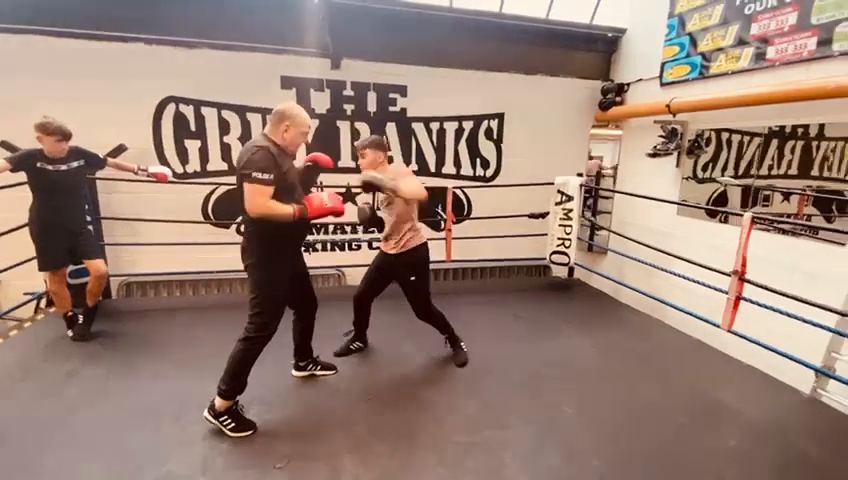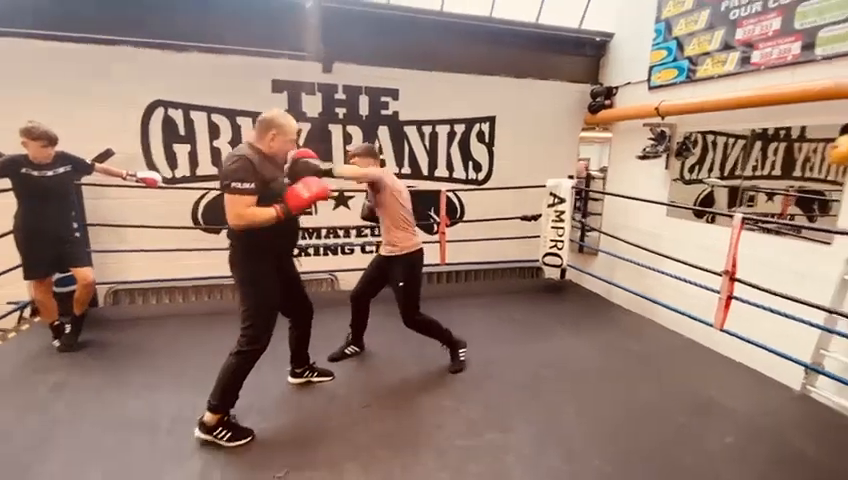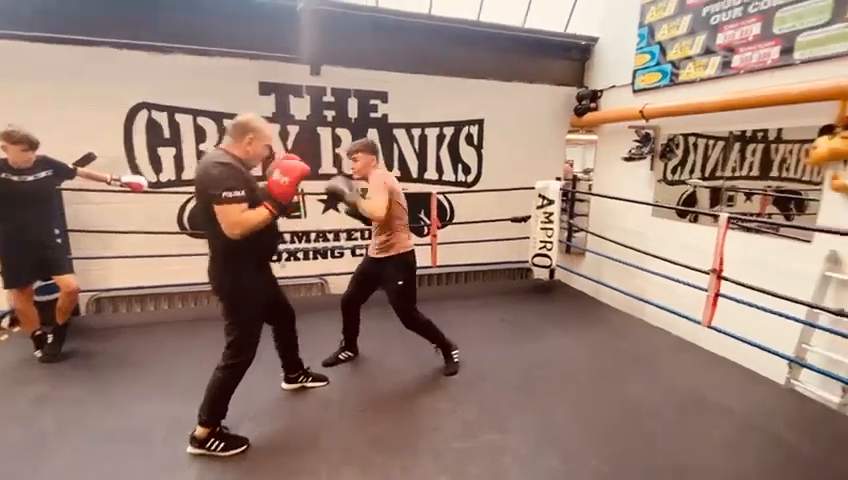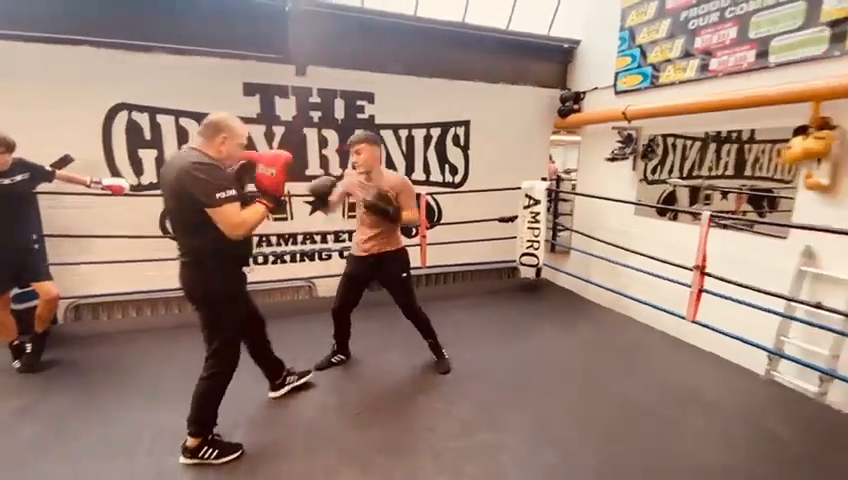
dt=0.1s
person 1, frame 1
left shoulder: (274, 152)
right shoulder: (263, 154)
right elbow: (257, 207)
left wrist: (307, 172)
right wrist: (306, 209)
left hip: (285, 249)
right hip: (268, 252)
left knee: (306, 303)
right knee: (261, 327)
left ankle: (303, 361)
right ankle: (222, 404)
person 1, frame 2
left shoulder: (261, 160)
right shoulder: (244, 163)
right elbow: (238, 218)
left wrist: (296, 186)
right wrist: (291, 204)
left hip: (275, 258)
right hip: (256, 263)
left knee: (301, 310)
right knee: (254, 339)
left ankle: (301, 368)
right ankle: (213, 419)
person 1, frame 3
left shoulder: (230, 165)
right shoulder: (223, 170)
right elbow: (236, 226)
left wrist: (273, 188)
right wrist: (275, 201)
left hip: (251, 267)
right hip: (236, 272)
left knee: (284, 316)
right knee: (240, 351)
left ankle: (294, 373)
right ankle: (204, 432)
person 1, frame 4
left shoulder: (183, 161)
right shoulder: (203, 171)
right elbow: (236, 227)
left wrist: (236, 175)
right wrist: (268, 195)
left hip: (212, 271)
right hip: (213, 277)
left knee: (252, 326)
right knee: (222, 355)
left ankle: (279, 377)
right ankle: (197, 443)
person 2, frame 1
left shoulder: (397, 172)
right shoulder: (380, 181)
left elbow: (420, 194)
left wrist: (385, 184)
right wrist: (371, 217)
left hip: (412, 251)
right hip: (389, 252)
left knee: (423, 309)
right knee: (361, 297)
left ankle: (454, 341)
right ankle: (359, 338)
person 2, frame 2
left shoulder: (380, 176)
right shoulder: (386, 181)
left elbow: (358, 173)
left wrist: (325, 168)
right wrist: (373, 210)
left hip: (405, 256)
right hip: (389, 253)
left knee: (410, 317)
right knee: (358, 297)
left ankle: (454, 345)
right ankle: (356, 342)
person 2, frame 3
left shoulder: (380, 180)
right shoulder: (377, 182)
left elbow: (377, 213)
left wrist: (349, 196)
right wrist: (357, 210)
left hip: (397, 257)
right hip: (376, 256)
left knee: (408, 316)
right knee: (349, 301)
left ankle: (447, 349)
right ankle: (350, 347)
person 2, frame 4
left shoulder: (398, 182)
right shoulder: (352, 179)
left elbow: (413, 218)
right elbow: (328, 206)
left wrist: (389, 212)
right wrist: (321, 197)
left hip: (392, 254)
right hip: (361, 257)
left knee: (410, 308)
right knee: (340, 308)
left ankle: (437, 349)
right ankle: (341, 350)
person 3, frame 1
left shoulder: (80, 155)
right shoulder: (30, 158)
left elbow: (114, 162)
left wrist: (145, 171)
left hip: (79, 226)
right hip: (46, 230)
left knee: (100, 271)
right knee: (56, 276)
left ankle: (87, 316)
right ankle: (72, 321)
person 3, frame 2
left shoulder: (65, 160)
left elbow: (100, 168)
left wrist: (135, 176)
left hip: (67, 234)
right hip: (32, 238)
left knee: (87, 280)
right knee: (42, 285)
left ankle: (74, 325)
right ankle: (58, 330)
person 3, frame 3
left shoulder: (48, 165)
left elbow: (84, 172)
left wrist: (117, 180)
left hip: (48, 240)
left knee: (70, 287)
right knee: (21, 293)
left ankle: (56, 335)
right ankle: (39, 340)
person 3, frame 4
left shoulder: (23, 167)
left elbow: (63, 175)
left wrist: (98, 182)
left hip: (27, 246)
left knee: (50, 295)
left ankle: (35, 343)
